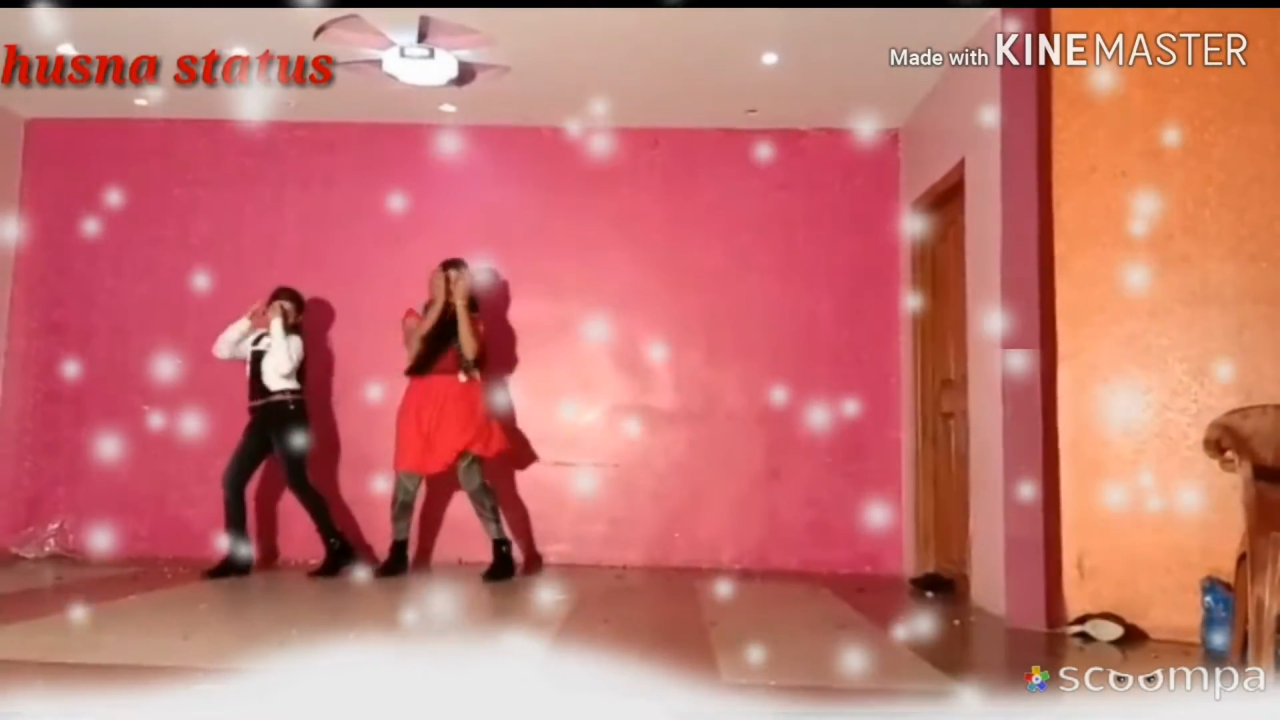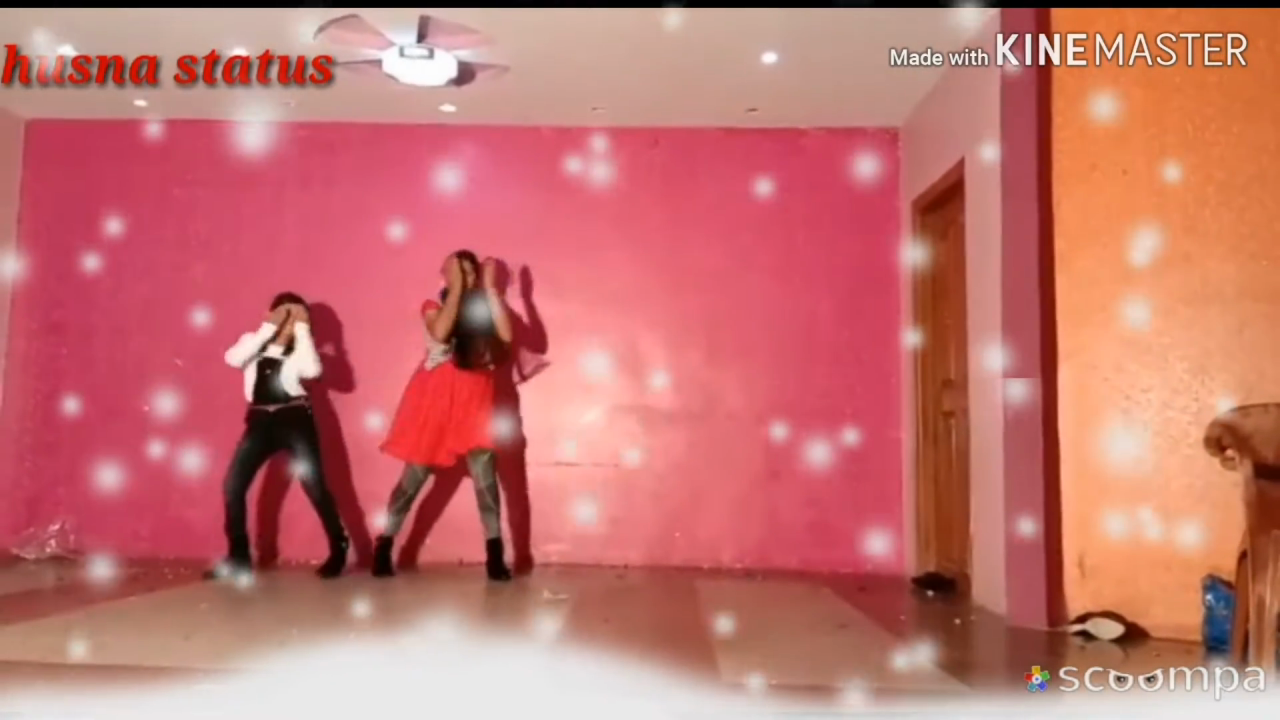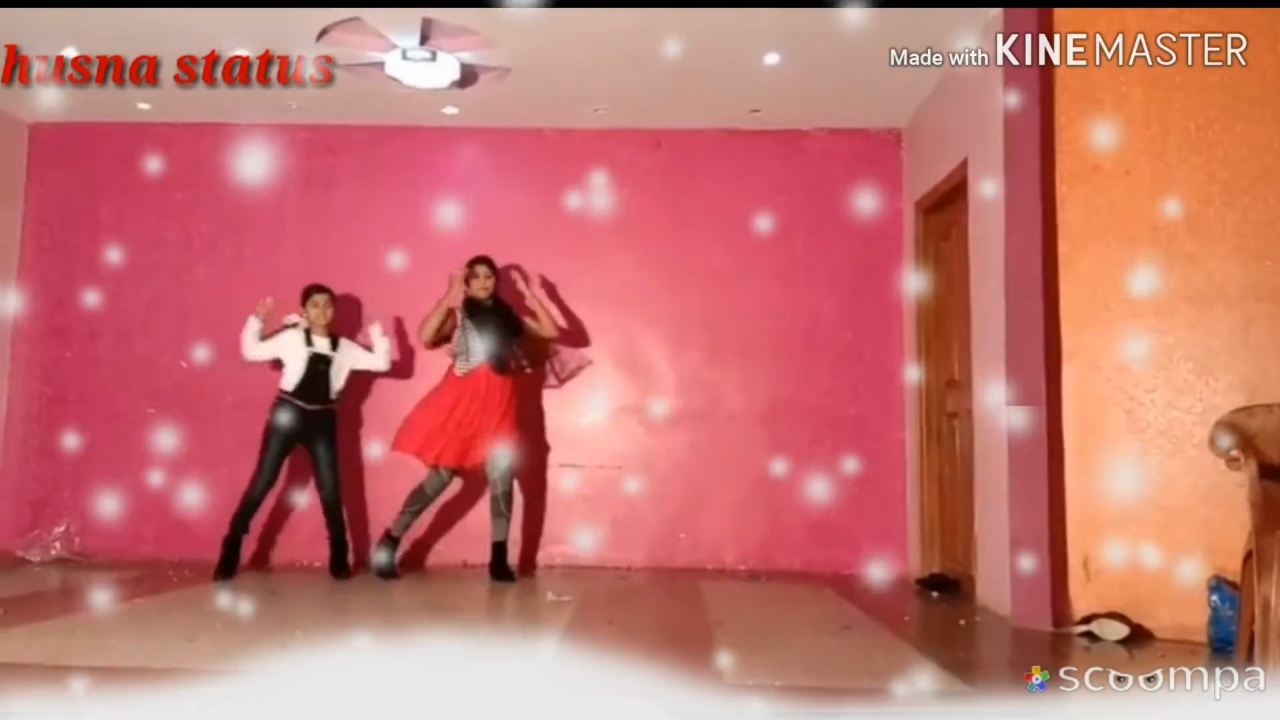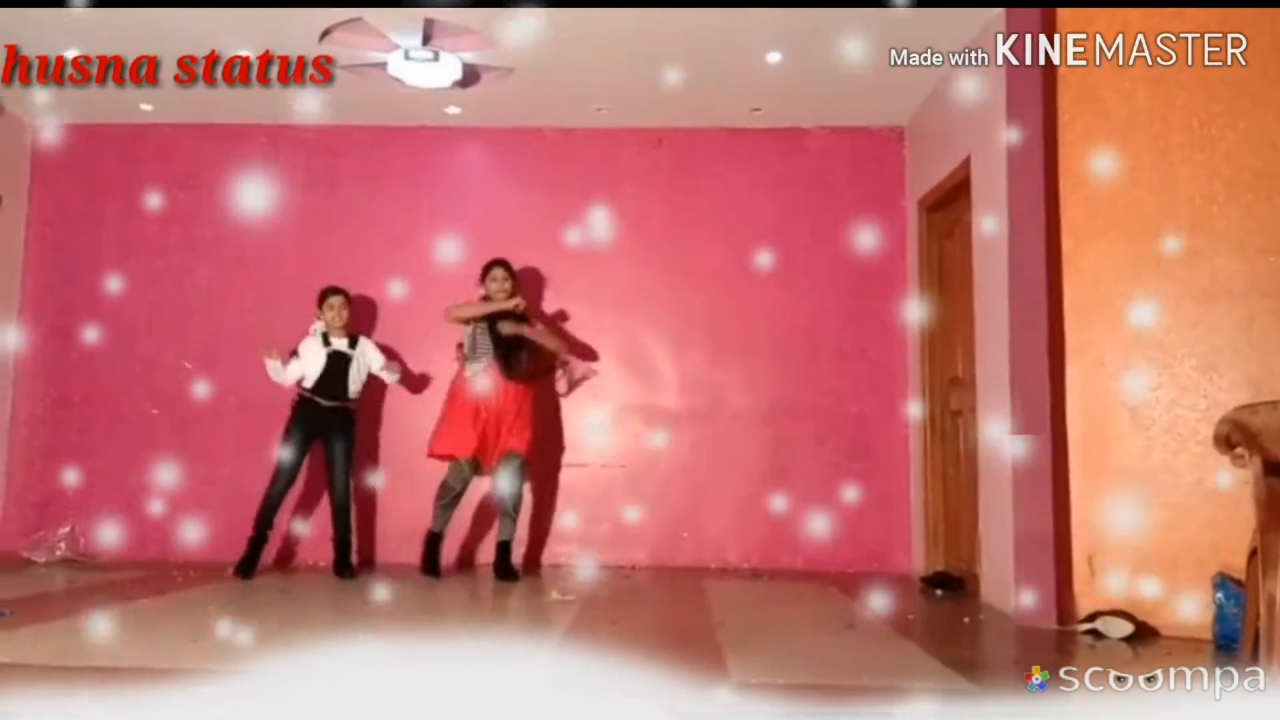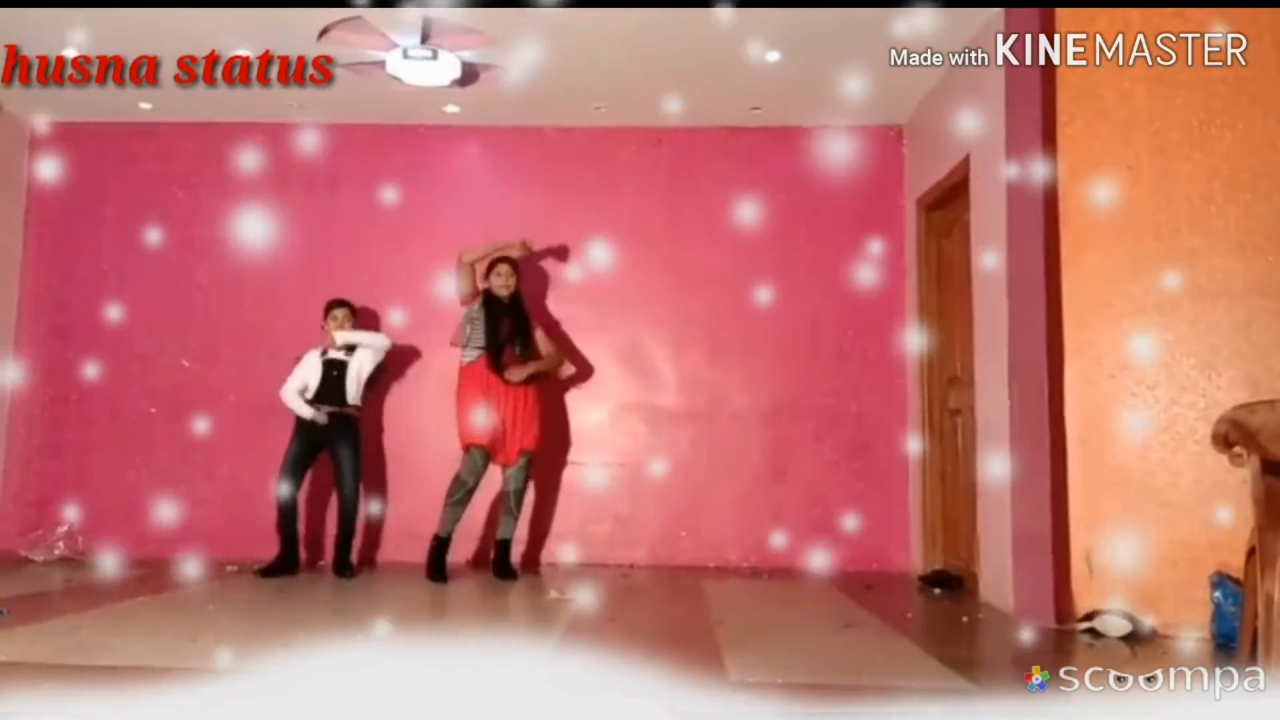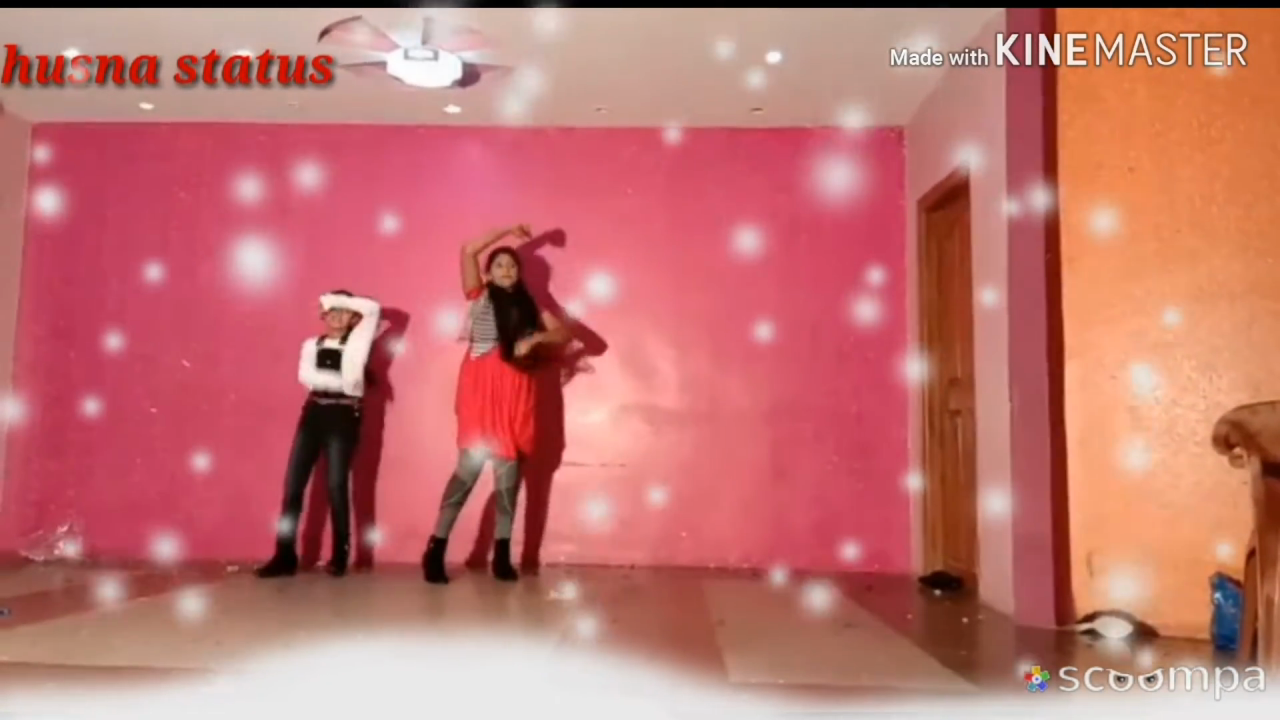
dt=0.2s
person 1, frame 1
left shoulder: (471, 318)
right shoulder: (418, 315)
left elbow: (470, 353)
right elbow: (412, 350)
left wrist: (461, 304)
right wrist: (438, 305)
left hip: (460, 401)
right hip: (422, 402)
left knee: (471, 476)
right knee: (407, 479)
left ankle: (502, 552)
right ankle: (398, 553)
person 1, frame 2
left shoulder: (484, 307)
right shoulder: (434, 306)
left elbow: (507, 336)
right elbow: (440, 334)
left wrist: (490, 290)
right wrist: (456, 290)
left hip: (475, 395)
right hip: (437, 392)
left knee: (484, 470)
right knee: (415, 472)
left ankle: (495, 553)
right ankle: (384, 547)
person 1, frame 3
left shoulder: (509, 314)
right shoulder: (457, 313)
left elbow: (551, 332)
right elbow: (425, 337)
left wrist: (528, 293)
right wrist: (451, 295)
left hip: (499, 404)
right hip: (463, 398)
left knee: (502, 475)
right knee: (440, 476)
left ankle: (499, 557)
right ankle: (390, 541)
person 1, frame 4
left shoulder: (524, 320)
right shoulder: (476, 313)
left elbow: (560, 347)
right elbow: (451, 313)
left wrist: (522, 328)
right wrist: (501, 306)
left hip: (512, 404)
right hip: (474, 399)
left knee: (511, 477)
right knee: (461, 471)
left ankle: (503, 556)
right ankle: (433, 539)
person 1, frame 5
left shoulder: (526, 317)
right shoulder: (475, 302)
left elbow: (553, 358)
right elbow: (463, 260)
left wrist: (528, 368)
right wrist: (508, 248)
left hip: (517, 398)
right hip: (479, 392)
left knee: (517, 472)
right knee: (474, 464)
left ankle: (502, 554)
right ankle: (439, 546)
person 1, frame 6
left shoulder: (529, 305)
right shoulder: (479, 296)
left elbow: (563, 333)
right elbow: (468, 252)
left wrist: (536, 338)
right wrist: (508, 232)
left hip: (516, 391)
right hip: (481, 387)
left knee: (508, 469)
right knee: (471, 464)
left ankle: (502, 554)
right ankle: (436, 549)
person 2, frame 1
left shoulder: (291, 341)
right shoulder: (254, 338)
left elbow: (284, 368)
right elbow: (220, 349)
left wrist: (277, 324)
right wrist: (246, 321)
left hip: (287, 413)
right hip: (261, 417)
left knee: (297, 481)
right knee: (232, 480)
left ankle: (338, 547)
right ankle: (239, 555)
person 2, frame 2
left shoulder: (301, 350)
right shoulder: (253, 341)
left elbow: (312, 371)
right elbow: (233, 358)
left wrist: (302, 328)
right wrist: (268, 328)
left hip: (295, 420)
right hip: (259, 422)
left knee: (314, 485)
right knee: (233, 485)
left ankle: (339, 550)
right ankle: (238, 556)
person 2, frame 3
left shoulder: (345, 347)
right shoulder: (290, 338)
left elbow: (382, 363)
right elbow: (251, 352)
left wrist: (377, 331)
right wrist: (256, 319)
left hip: (321, 420)
right hip: (286, 414)
left knee: (330, 488)
right knee: (262, 482)
left ankle: (338, 556)
right ankle: (232, 549)
person 2, frame 4
left shoulder: (363, 347)
right shoulder: (310, 344)
left elbow: (391, 377)
right elbow: (287, 377)
left wrist: (392, 368)
right wrist: (272, 362)
left hip: (341, 418)
right hip: (307, 413)
left knee: (341, 488)
right knee: (282, 480)
left ankle: (343, 556)
right ankle: (255, 546)
person 2, frame 5
left shoulder: (363, 353)
right shoulder: (312, 357)
left elbow: (384, 341)
right elbow: (288, 392)
left wrist: (343, 338)
right wrist: (308, 412)
left hip: (344, 425)
right hip: (311, 423)
left knee: (349, 492)
right knee: (286, 486)
left ankle: (343, 557)
right ankle: (288, 557)
person 2, frame 6
left shoulder: (358, 341)
right shoulder: (311, 345)
left elbow: (372, 309)
right elbow: (305, 375)
left wrist: (337, 300)
right wrist: (339, 380)
left hip: (345, 417)
right hip: (313, 415)
left knee: (336, 484)
right knee: (292, 484)
left ankle: (339, 553)
right ankle: (285, 555)
